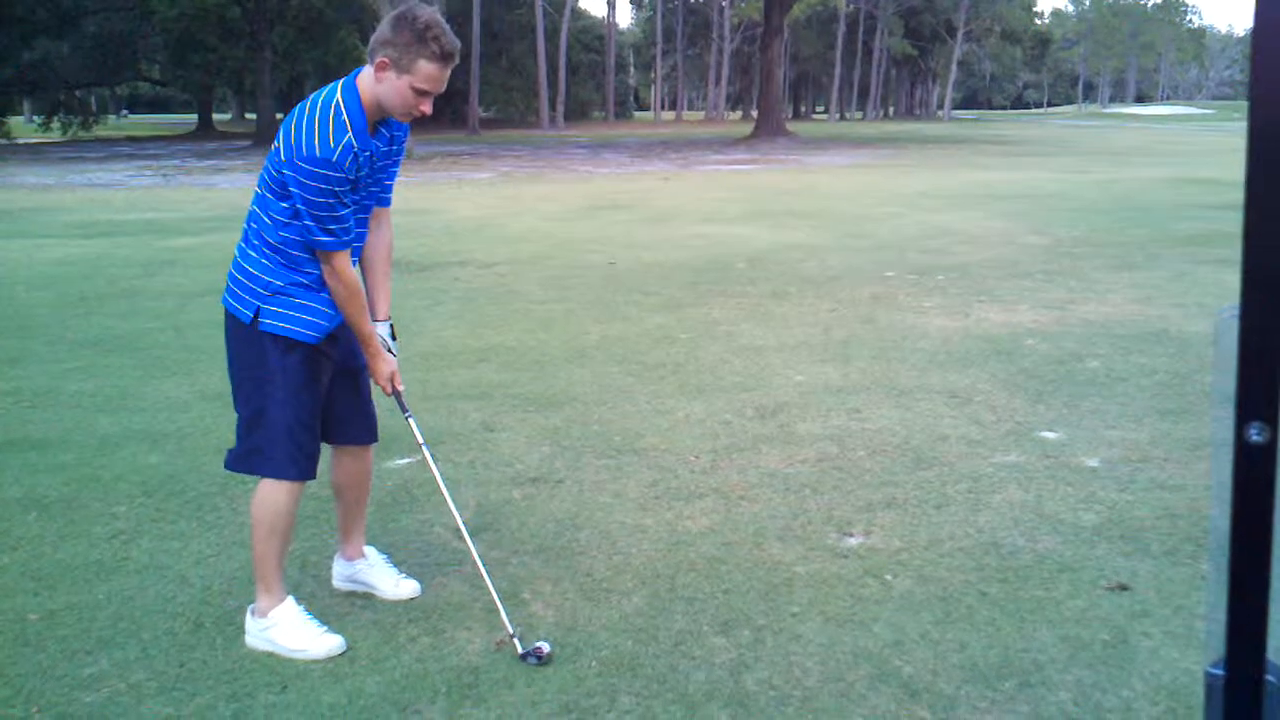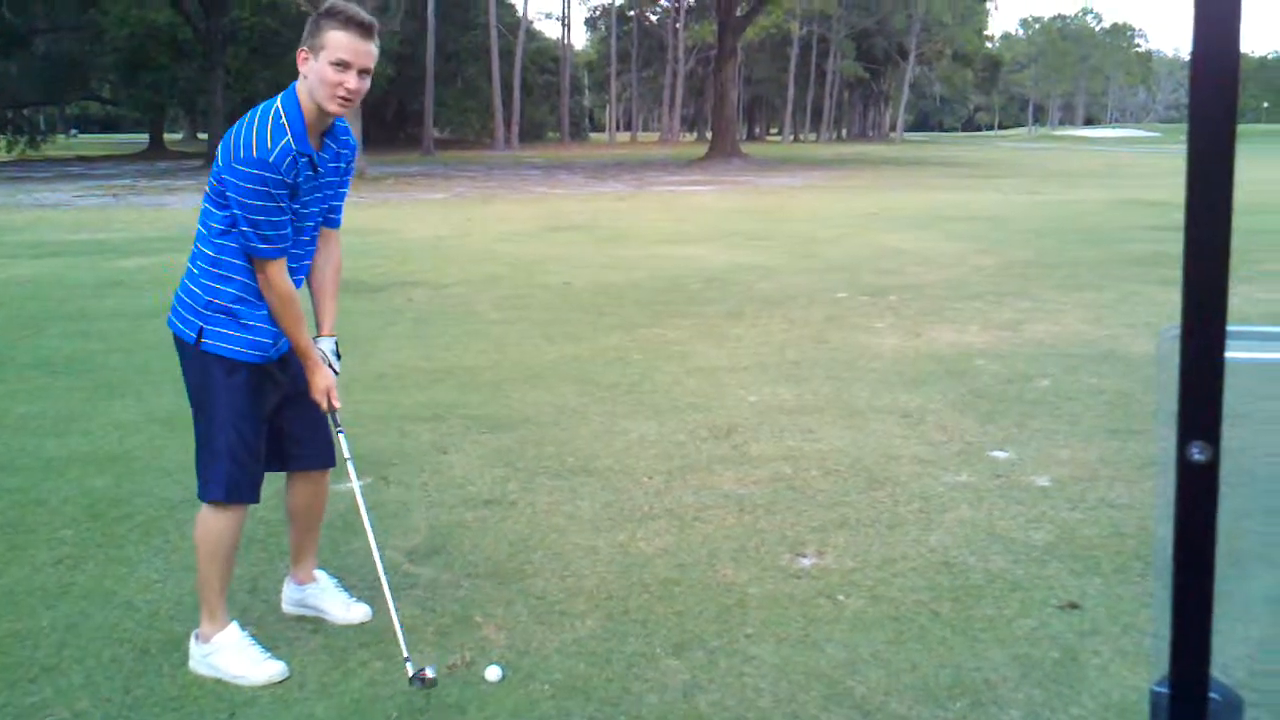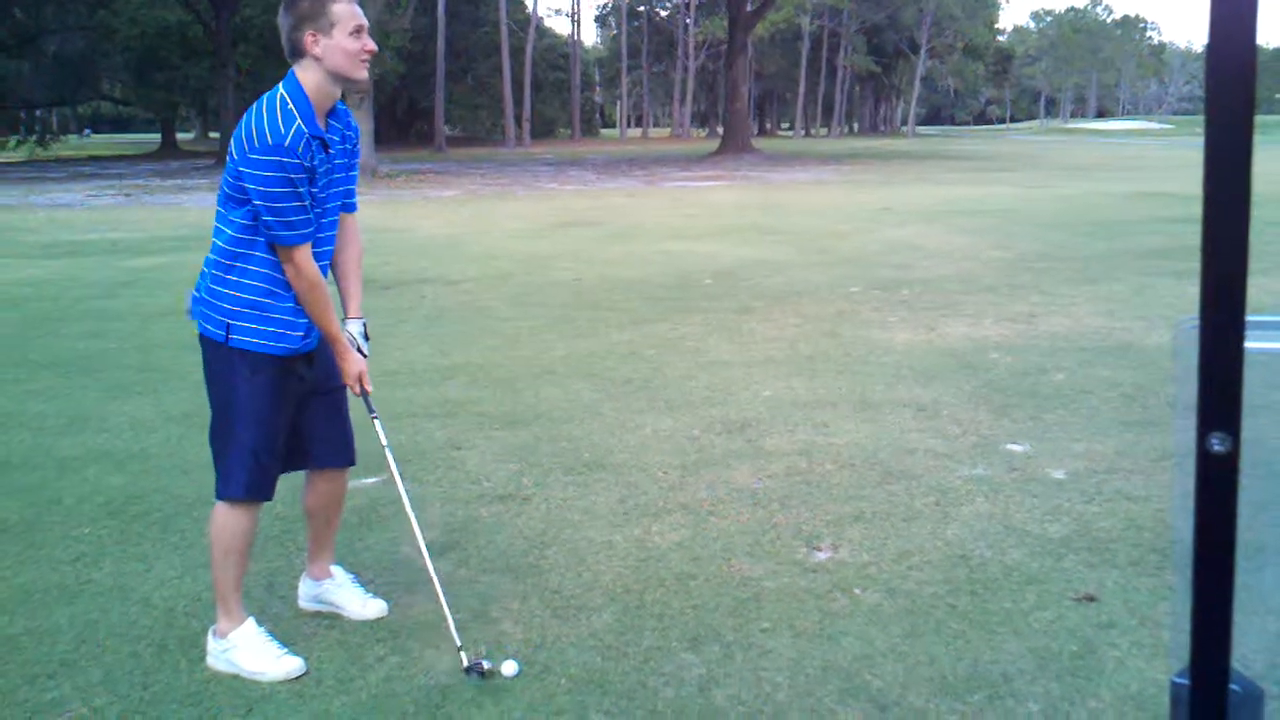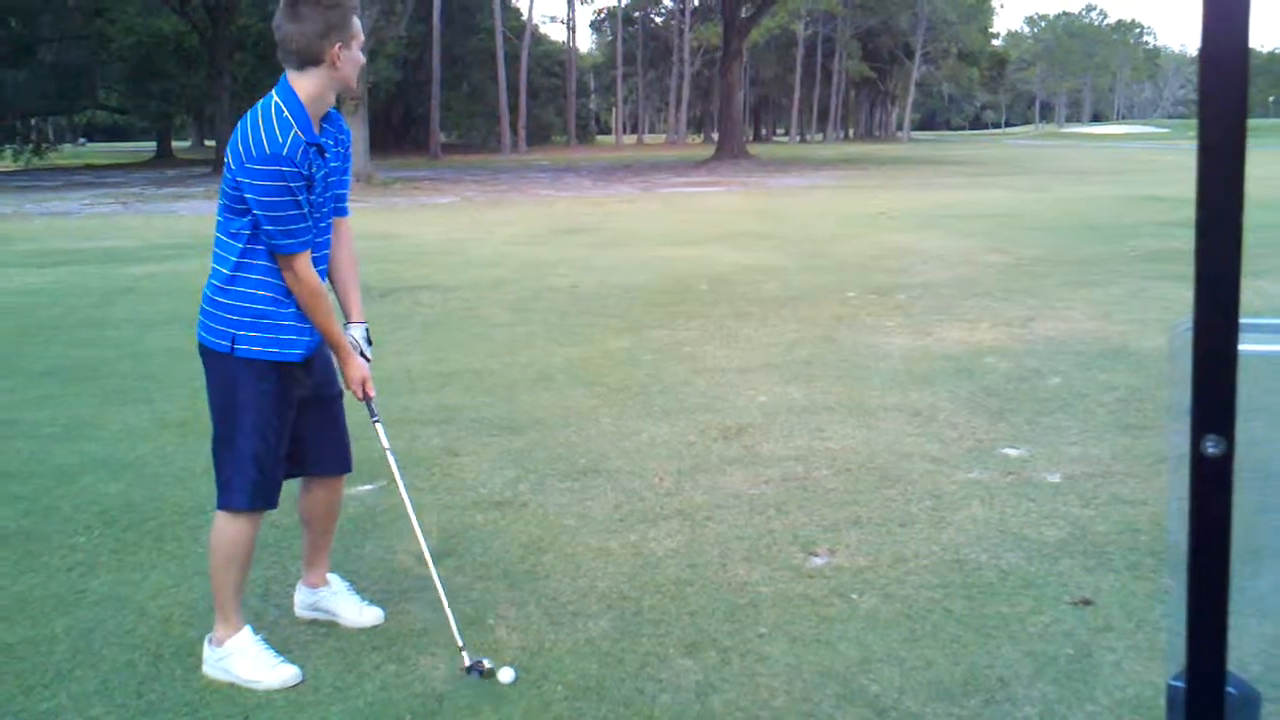
dt=1s
person 1, frame 1
left shoulder: (391, 123)
right shoulder: (322, 141)
right elbow: (336, 264)
left wrist: (382, 322)
right wrist: (373, 350)
left hip: (332, 309)
right hip: (276, 311)
left knee: (355, 436)
right knee: (286, 461)
left ankle: (353, 557)
right ankle: (268, 609)
person 1, frame 2
left shoulder: (340, 142)
right shoulder: (261, 148)
right elbow: (271, 273)
left wrist: (328, 339)
right wrist: (312, 361)
left hip: (282, 334)
right hip: (225, 334)
left knee: (313, 460)
right knee: (229, 485)
left ankle: (303, 582)
right ankle: (212, 634)
person 1, frame 3
left shoulder: (343, 125)
right shoulder: (272, 135)
right elbow: (297, 261)
left wrist: (355, 323)
right wrist: (340, 345)
left hip: (308, 328)
right hip: (250, 331)
left knee: (331, 457)
right knee: (244, 482)
left ankle: (319, 577)
right ankle: (229, 630)
person 1, frame 4
left shoulder: (333, 130)
right shoulder: (269, 145)
right elbow: (297, 269)
left wrist: (357, 327)
right wrist: (343, 352)
left hip: (304, 338)
right hip: (251, 341)
left knee: (327, 465)
right knee: (245, 492)
left ankle: (315, 585)
right ankle: (226, 639)
